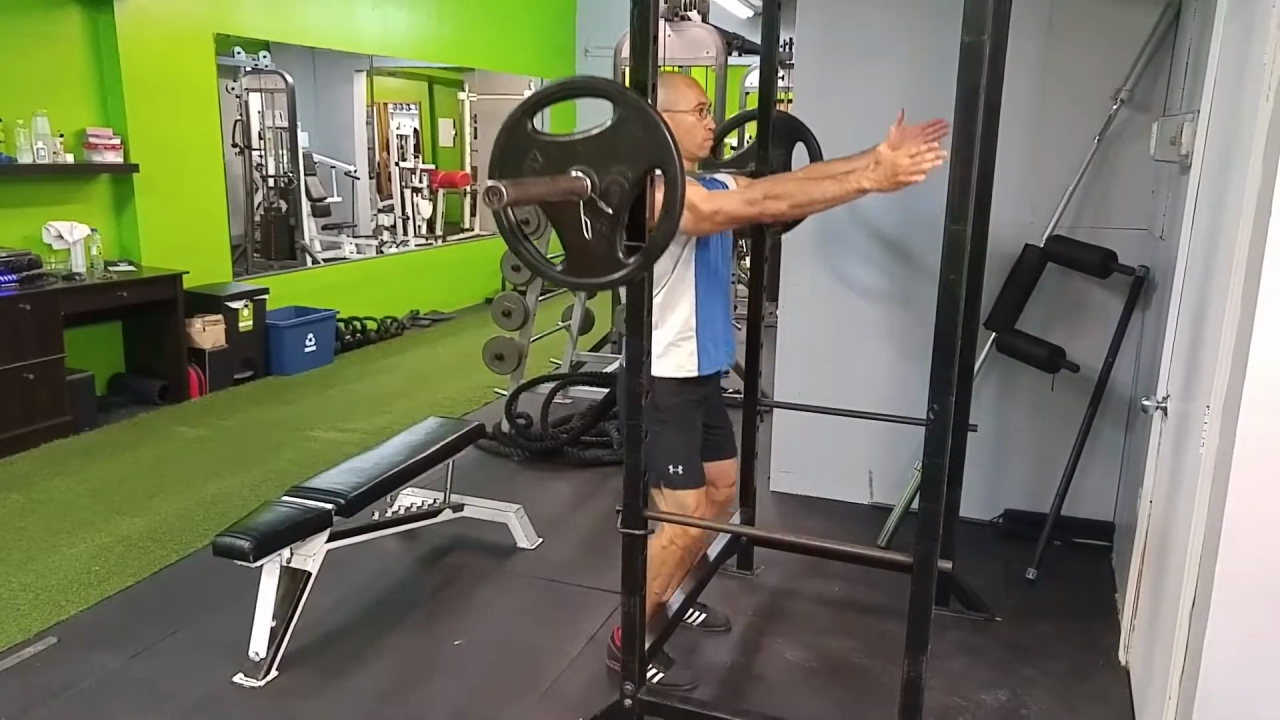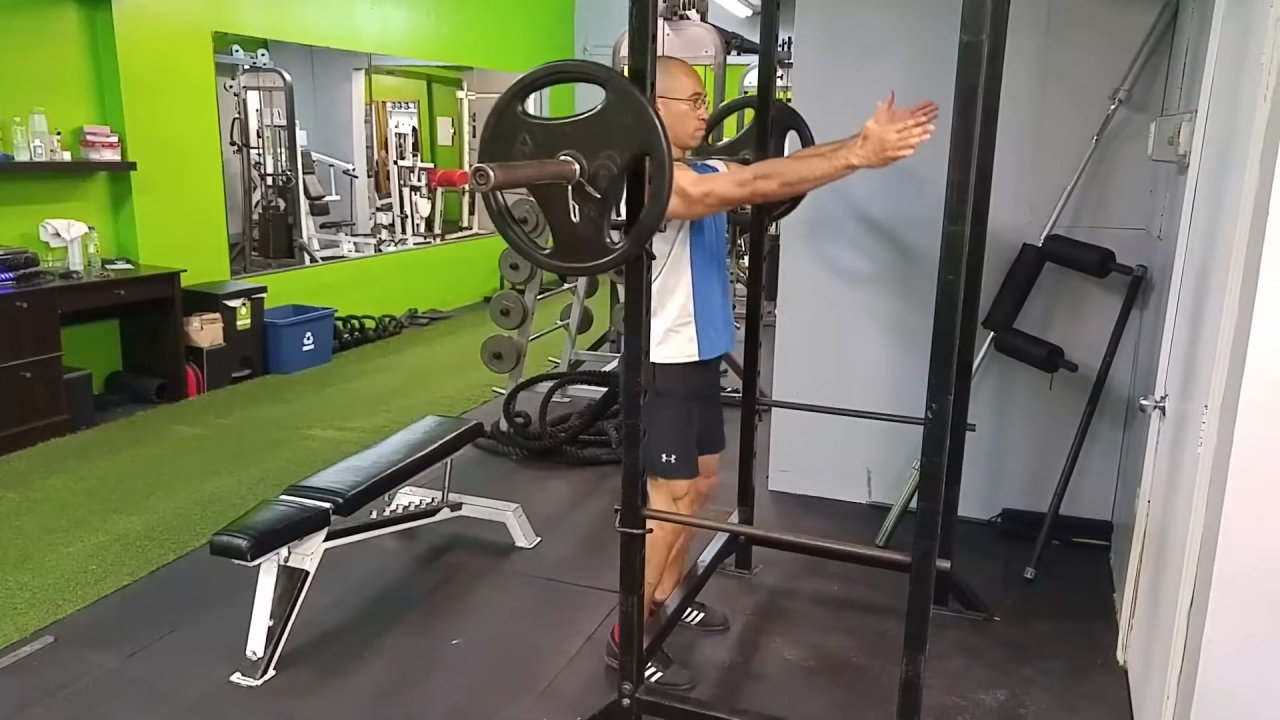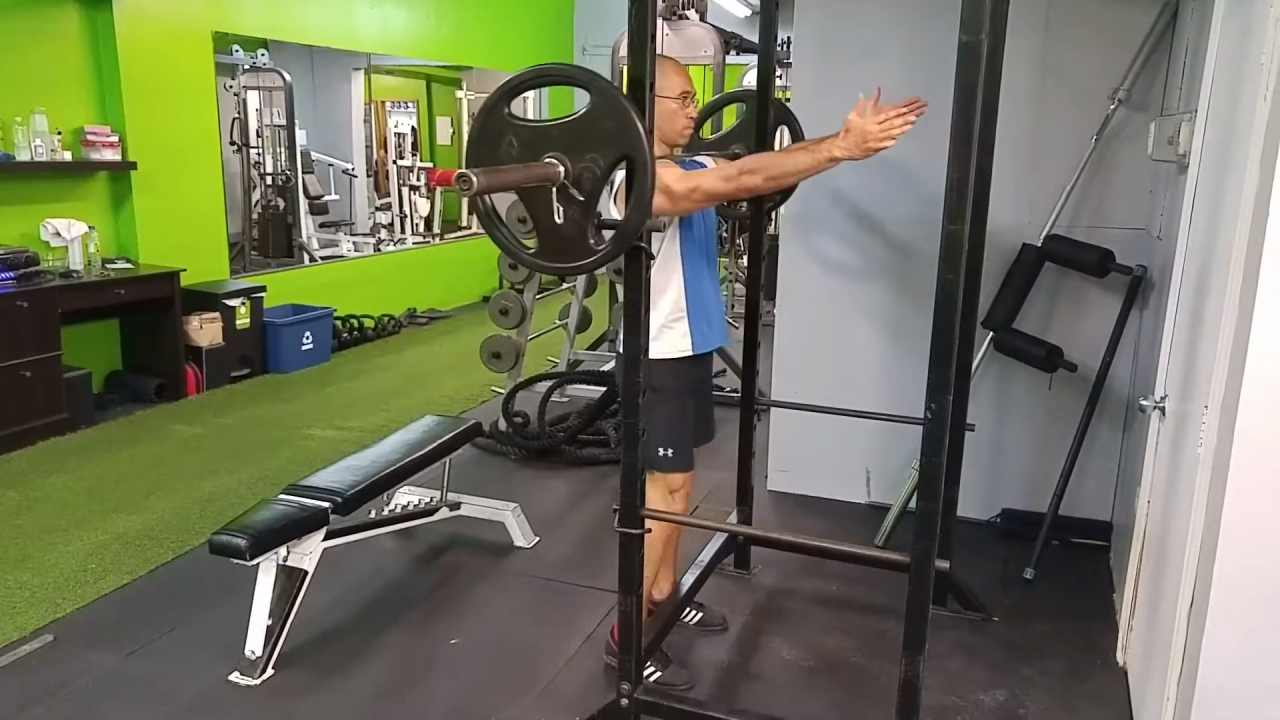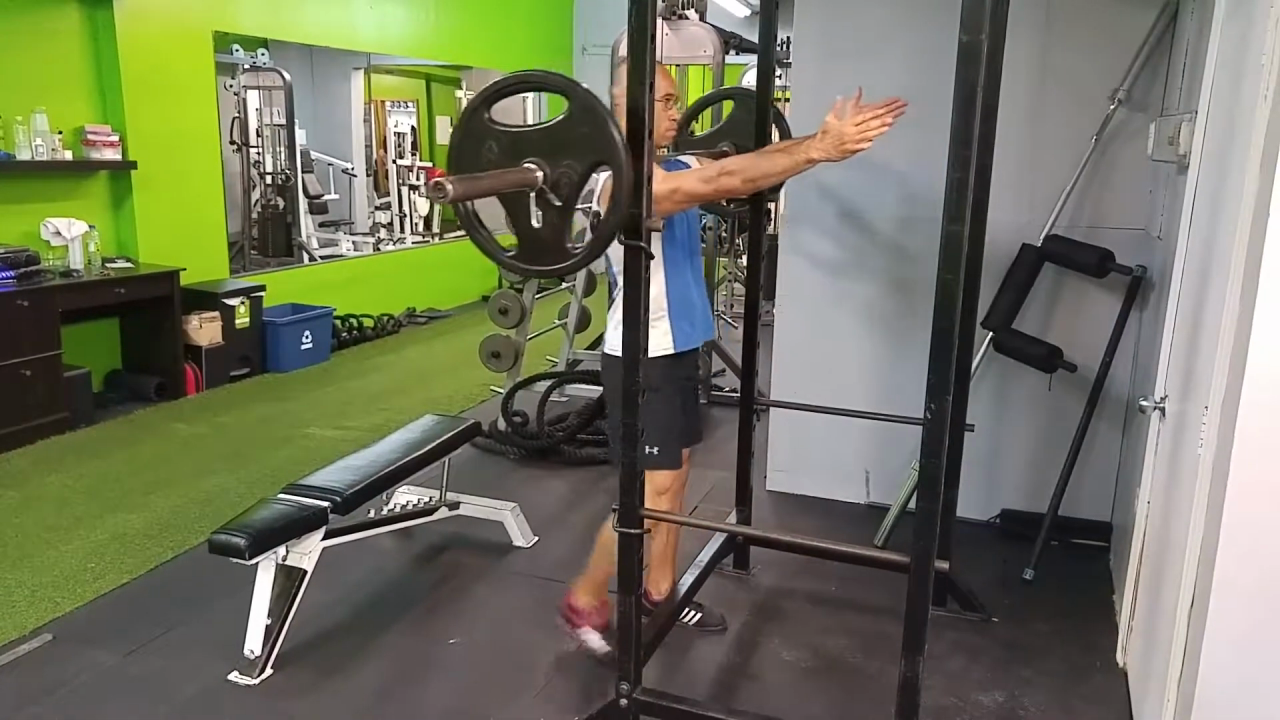
dt=0.2s
person 1, frame 1
left shoulder: (714, 186)
right shoulder: (664, 194)
left elbow: (788, 183)
right elbow: (766, 207)
left wrist: (877, 157)
right wrist: (870, 181)
left hip: (701, 373)
right hip: (663, 380)
left knee: (719, 492)
right knee: (682, 517)
left ankle: (666, 596)
right ankle: (629, 641)
person 1, frame 2
left shoulder: (705, 172)
left elbow: (776, 169)
right elbow: (758, 186)
left wrist: (865, 139)
right wrist: (859, 157)
left hip: (700, 357)
right hip: (664, 365)
left knee: (697, 488)
right knee: (670, 505)
left ankle: (664, 596)
right ankle: (629, 639)
person 1, frame 3
left shoulder: (693, 169)
right shoulder: (642, 179)
left elbow: (764, 163)
right elbow: (742, 182)
left wrist: (848, 135)
right wrist: (841, 149)
left hip: (693, 351)
right hip: (657, 360)
left knee: (678, 485)
right knee: (664, 496)
left ankle: (660, 597)
right ankle: (628, 639)
person 1, frame 4
left shoulder: (676, 168)
left elbow: (741, 167)
right elbow: (721, 184)
left wrist: (833, 136)
right wrist: (818, 151)
left hip: (679, 351)
right hip: (640, 361)
left knee: (673, 483)
right knee: (654, 497)
left ankle: (657, 596)
right ankle: (585, 602)
